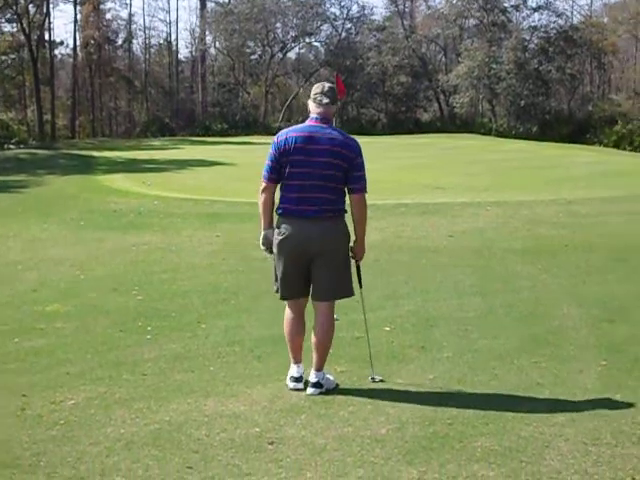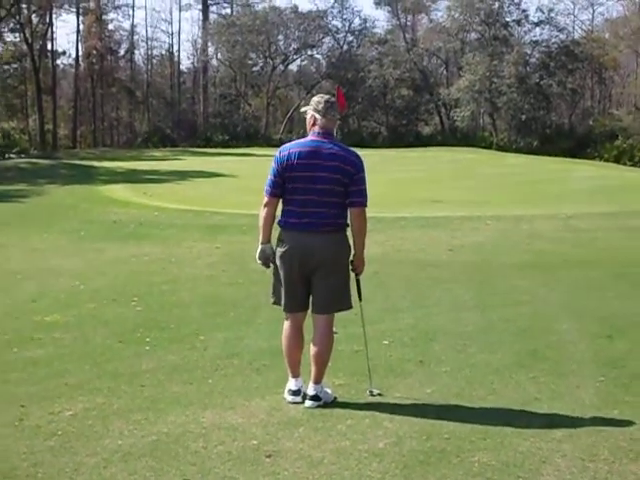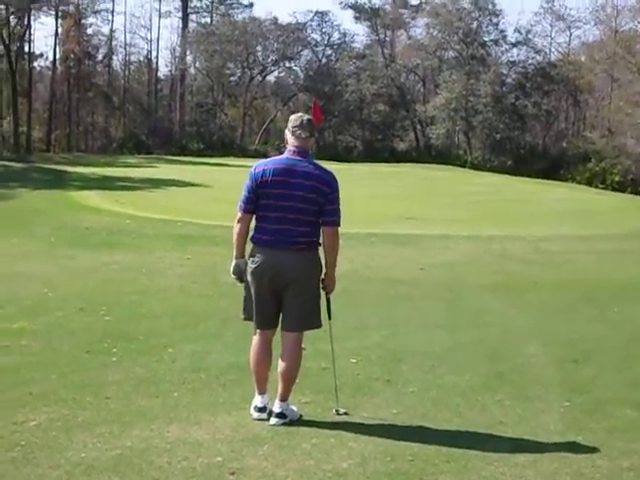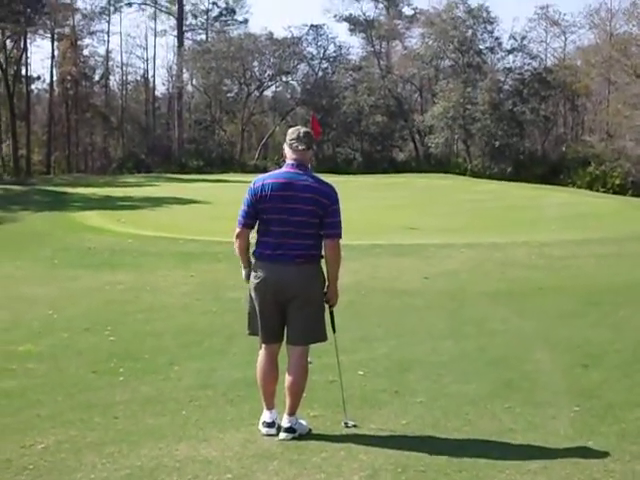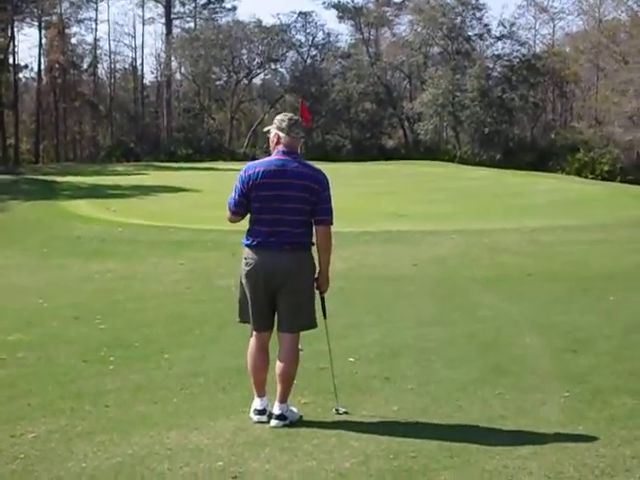
dt=1s
person 1, frame 1
left shoulder: (284, 138)
right shoulder: (349, 145)
left elbow: (267, 188)
right elbow: (357, 199)
left wrist: (266, 228)
right wrist: (359, 240)
left hip: (290, 229)
right hip: (330, 232)
left knee: (294, 305)
right knee: (324, 307)
left ankle: (296, 371)
right ankle: (317, 376)
person 1, frame 2
left shoulder: (286, 152)
right shoulder: (351, 159)
left elbow: (269, 203)
right elbow: (357, 213)
left wrist: (264, 243)
right wrist: (359, 253)
left hip: (292, 243)
right hip: (331, 245)
left knee: (293, 317)
right knee: (323, 320)
left ankle: (294, 384)
right ankle: (316, 389)
person 1, frame 3
left shoulder: (261, 169)
right shoulder: (326, 179)
left elbow: (242, 219)
right elbow: (330, 233)
left wrist: (238, 257)
right wrist: (330, 271)
left hip: (263, 259)
right hip: (302, 263)
left knee: (262, 333)
right knee: (292, 337)
left ankle: (260, 401)
right ankle: (281, 407)
person 1, frame 4
left shoulder: (261, 184)
right shoulder: (325, 191)
left elbow: (241, 233)
right elbow: (331, 244)
left wrist: (247, 266)
right wrist: (333, 284)
left hip: (267, 273)
right hip: (305, 276)
left knee: (268, 347)
right knee: (298, 351)
left ankle: (269, 416)
right ankle: (291, 421)
person 1, frame 5
left shoulder: (251, 171)
right shoulder: (316, 177)
left elbow: (233, 216)
right elbow: (323, 230)
right wrist: (323, 270)
left hip: (258, 260)
right hip: (296, 263)
left knee: (259, 335)
right knee: (289, 338)
left ankle: (259, 404)
right ankle: (281, 408)
